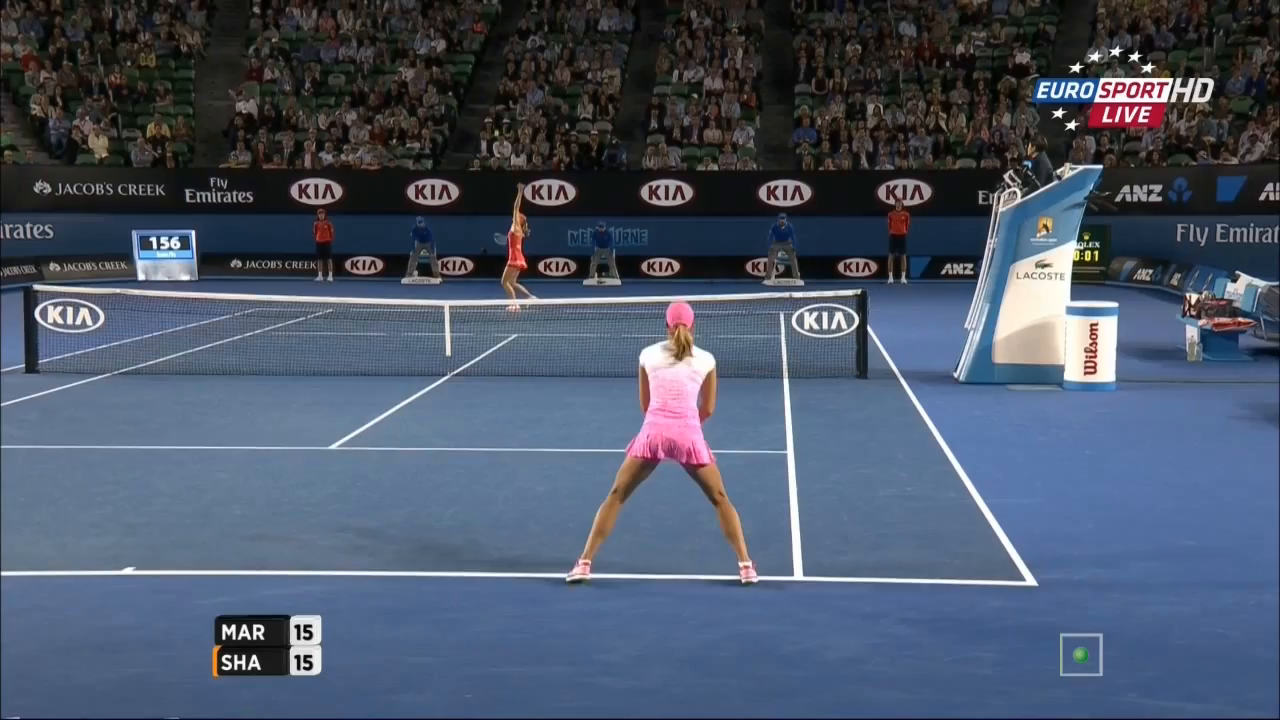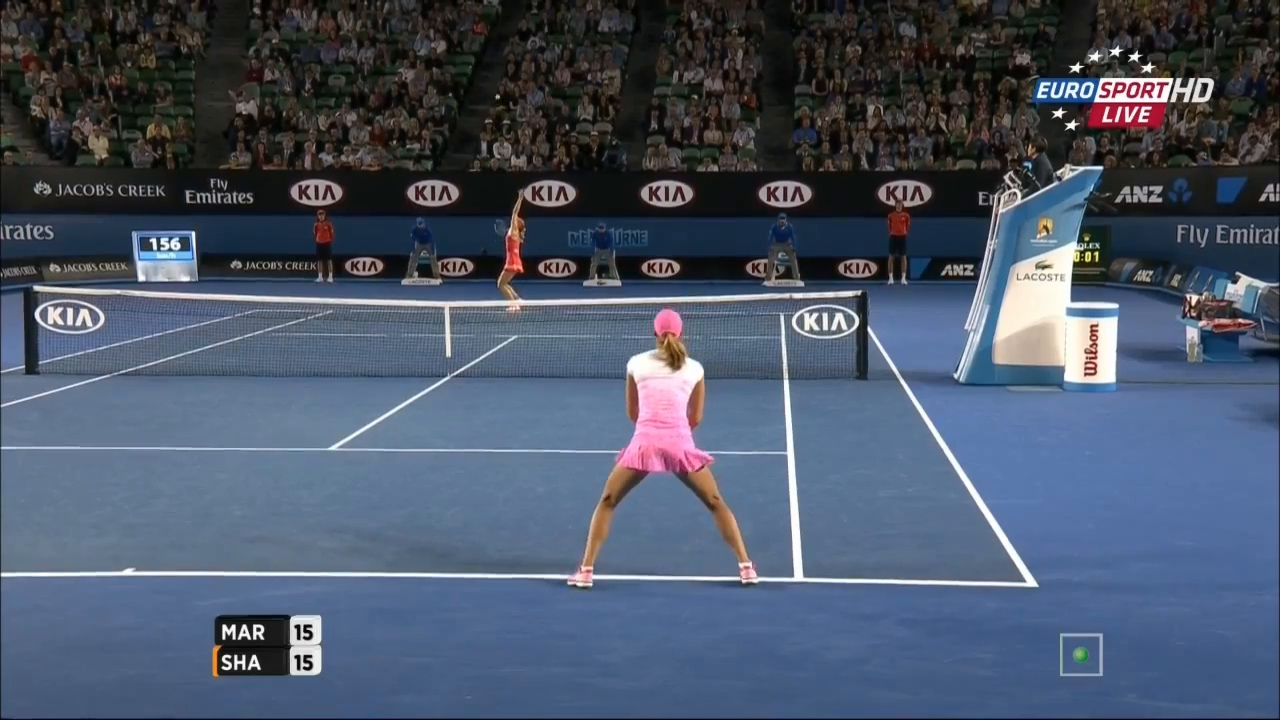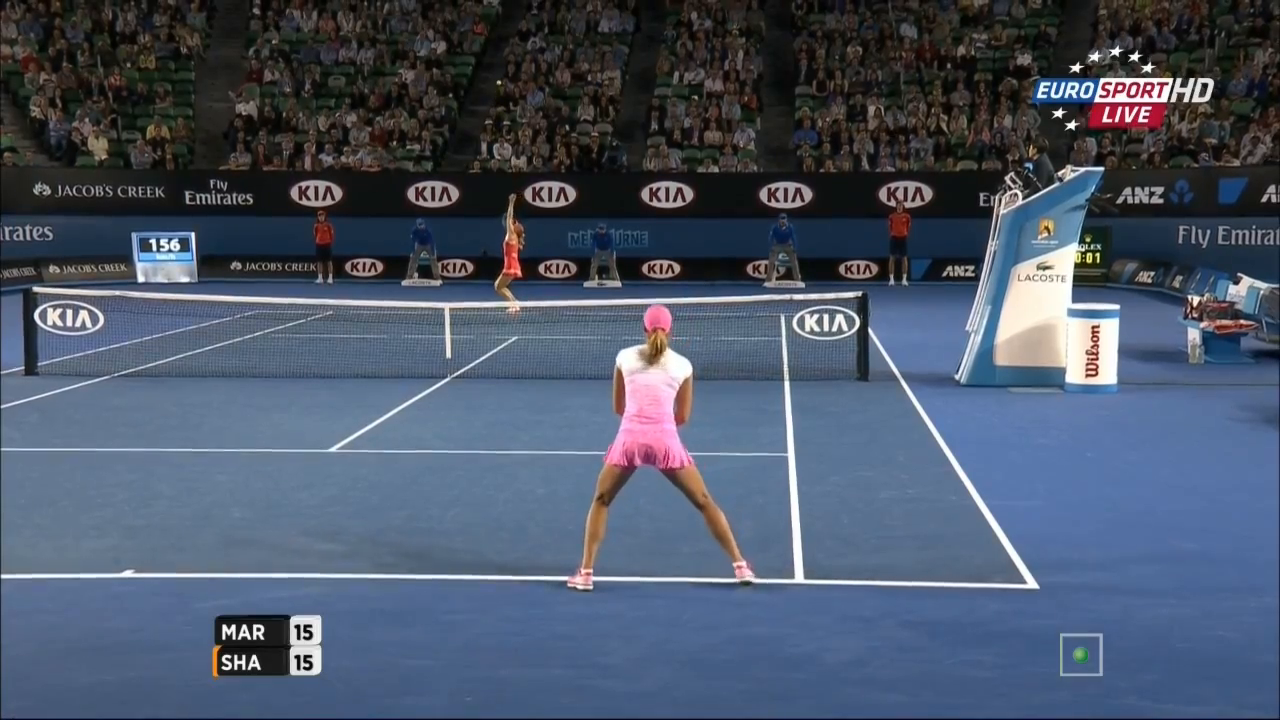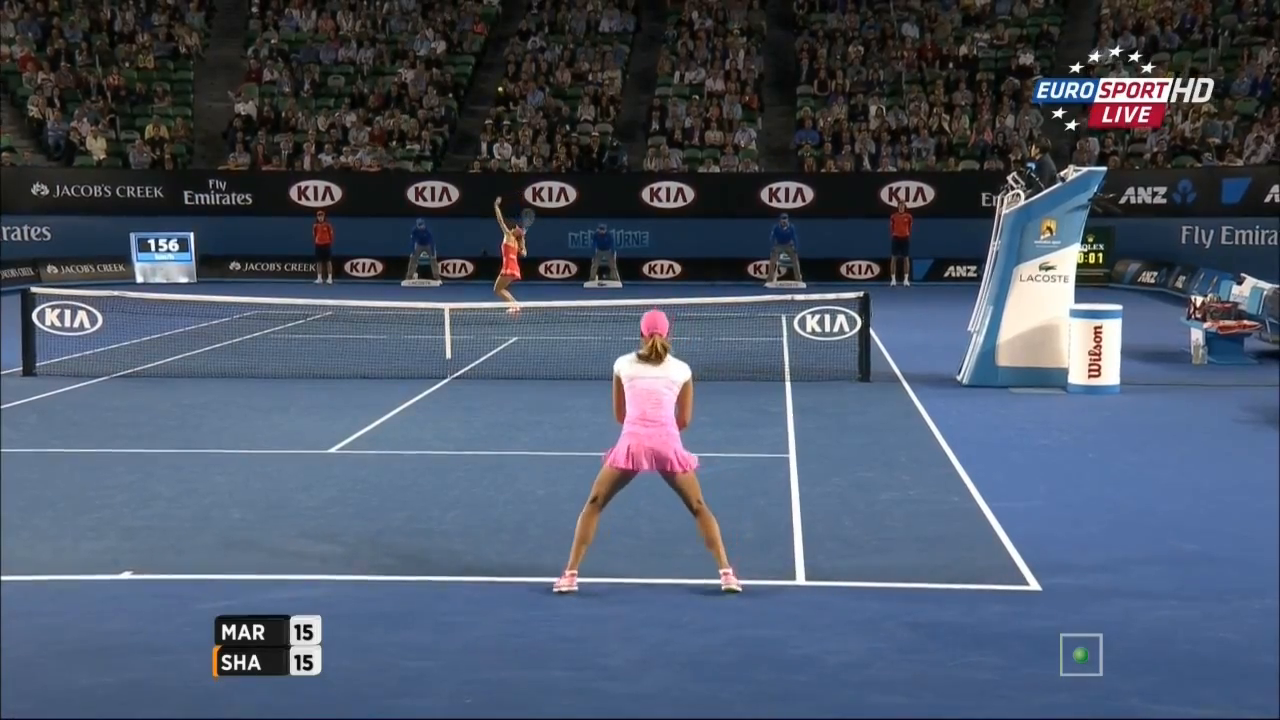
dt=0.2s
person 1, frame 1
left shoulder: (648, 355)
right shoulder: (706, 359)
right elbow: (708, 409)
left hip: (653, 433)
right hip: (688, 435)
left knee: (616, 496)
right knee: (720, 499)
left ankle: (584, 564)
right ankle: (745, 566)
person 1, frame 2
left shoulder: (636, 363)
right shoulder: (695, 369)
right elbow: (695, 419)
left hip: (644, 443)
right hip: (680, 444)
left knee: (607, 503)
right knee: (716, 503)
left ankle: (585, 570)
right ankle: (745, 567)
person 1, frame 3
left shoulder: (625, 357)
right shoulder: (683, 365)
right elbow: (683, 415)
left hip: (629, 438)
right hip: (665, 440)
left knee: (600, 502)
right knee: (703, 502)
left ankle: (585, 572)
right ankle: (739, 565)
person 1, frame 4
left shoulder: (623, 364)
right shoulder: (682, 369)
right elbow: (684, 420)
left hip: (632, 442)
right hip: (667, 444)
left knee: (594, 505)
right knee: (699, 509)
left ankle: (570, 575)
right ankle: (727, 574)
